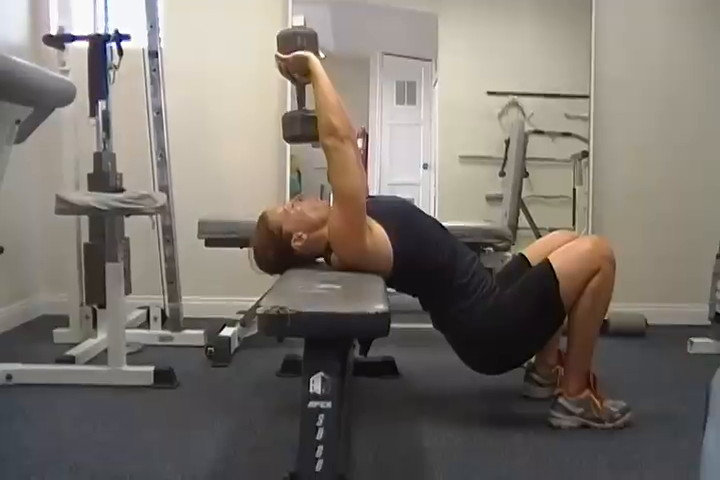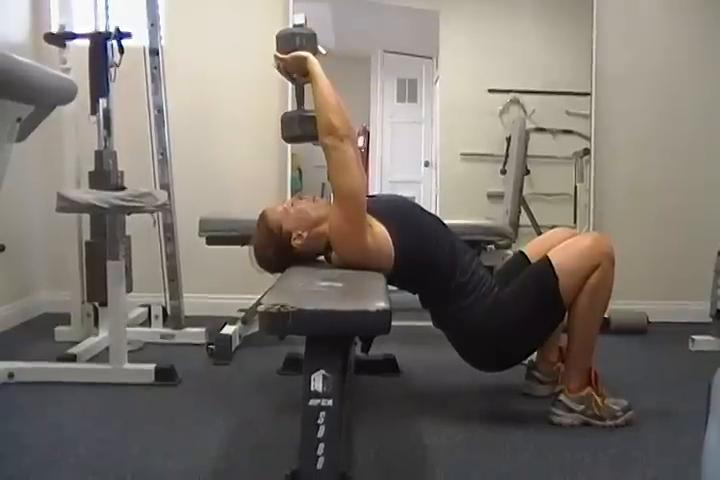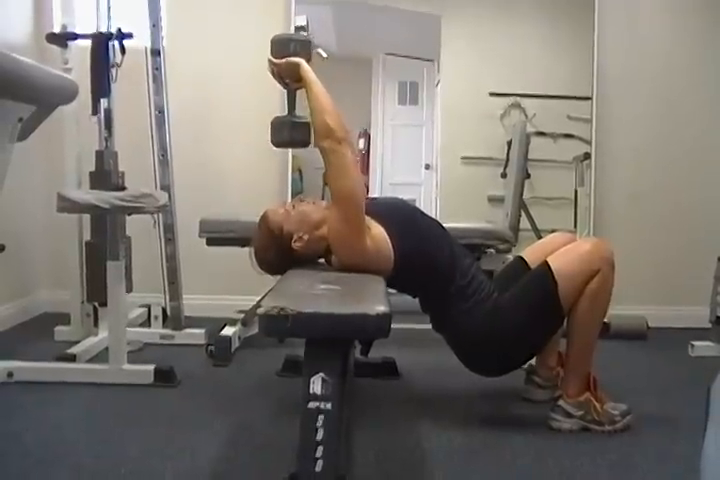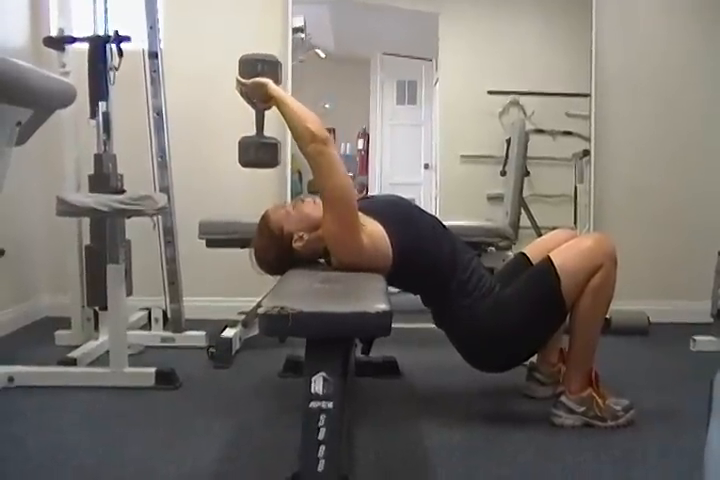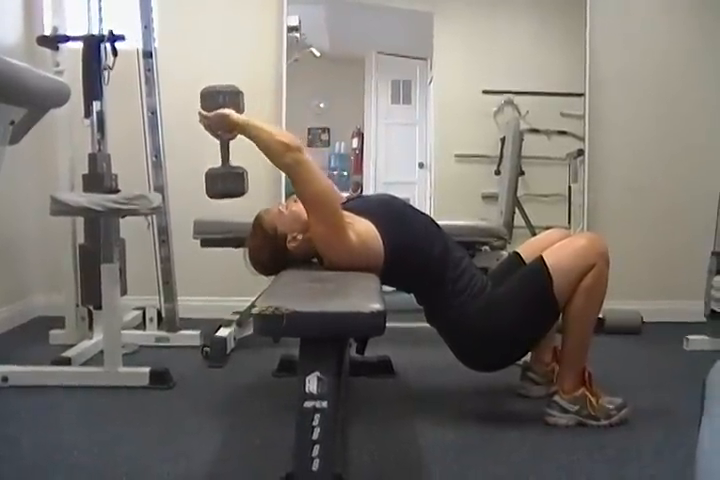
dt=0.7s
person 1, frame 1
left shoulder: (347, 237)
right shoulder: (347, 240)
left elbow: (342, 144)
right elbow: (338, 138)
left wrist: (313, 75)
right wrist: (313, 66)
left hip: (484, 303)
right hip: (491, 328)
left knee: (565, 241)
right knee: (597, 253)
left ankle: (546, 371)
right ankle: (575, 398)
person 1, frame 2
left shoulder: (346, 232)
right shoulder: (348, 236)
left elbow: (339, 140)
right elbow: (337, 136)
left wrist: (310, 76)
right wrist: (312, 65)
left hip: (484, 300)
right hip: (491, 325)
left knee: (565, 237)
right knee: (596, 249)
left ankle: (547, 369)
right ankle: (576, 394)
person 1, frame 3
left shoulder: (346, 236)
right shoulder: (347, 239)
left elbow: (336, 145)
right elbow: (334, 139)
left wrist: (303, 79)
right wrist: (305, 72)
left hip: (482, 303)
right hip: (490, 329)
left knee: (564, 242)
right knee: (596, 255)
left ankle: (546, 373)
right ankle: (574, 399)
person 1, frame 4
left shoulder: (343, 236)
right shoulder: (345, 241)
left elbow: (319, 146)
right elbow: (318, 143)
left wrist: (273, 96)
right wrist: (273, 92)
left hip: (485, 301)
right hip: (491, 325)
left knee: (564, 239)
right knee: (598, 250)
left ankle: (547, 370)
right ankle: (577, 395)
person 1, frame 5
left shoulder: (333, 230)
right shoulder: (335, 241)
left elbow: (296, 157)
right elbow: (292, 153)
left wrist: (239, 123)
right wrist: (238, 122)
left hip: (477, 299)
right hip: (483, 324)
left knee: (556, 238)
right knee: (591, 250)
left ankle: (541, 369)
right ankle: (570, 394)
